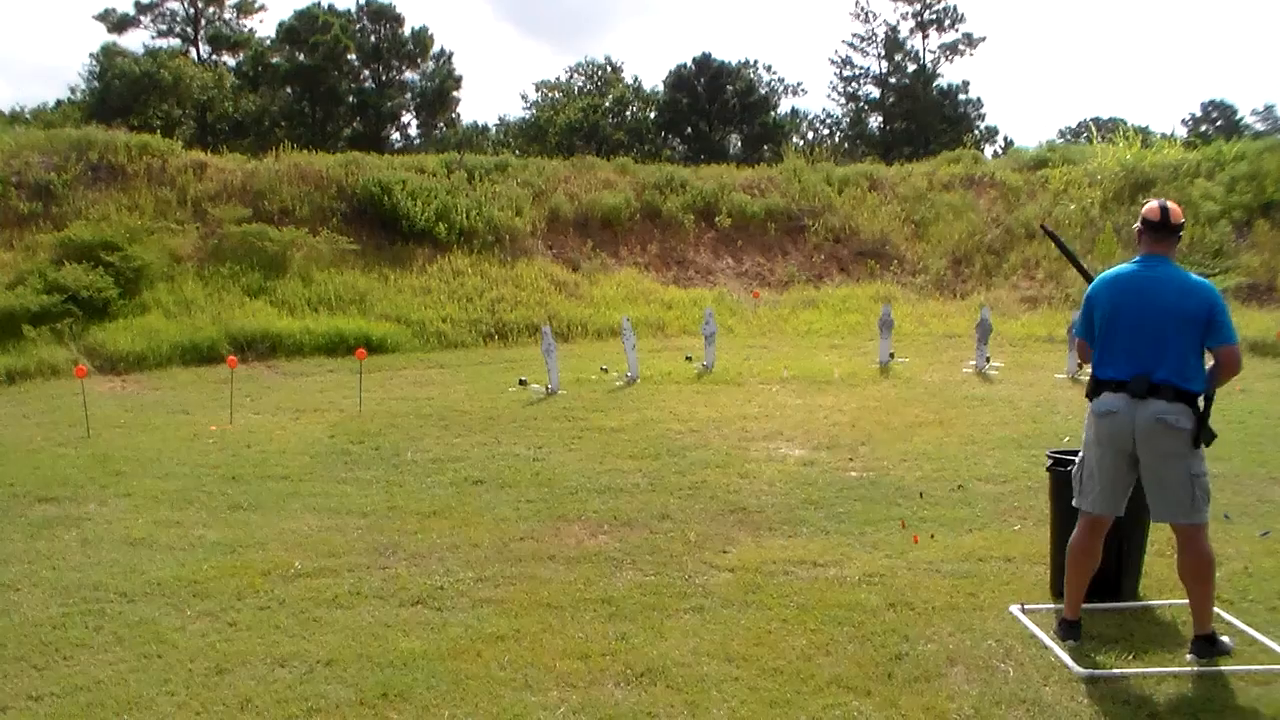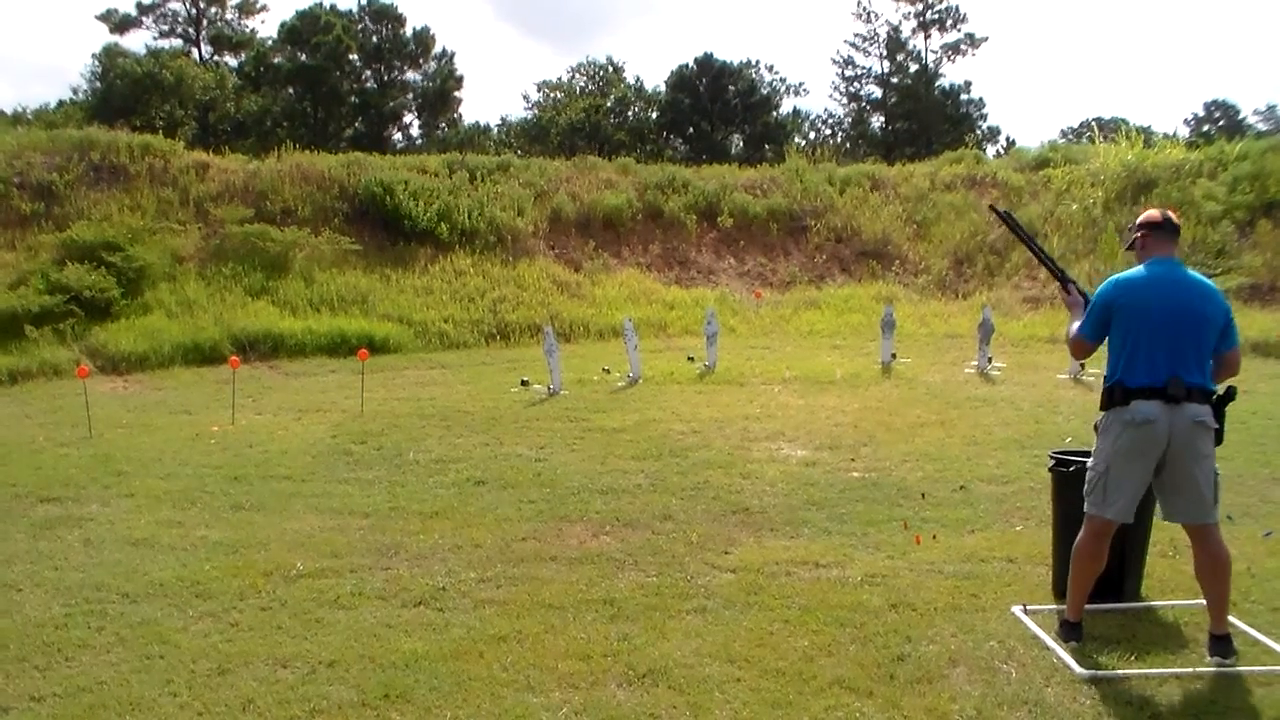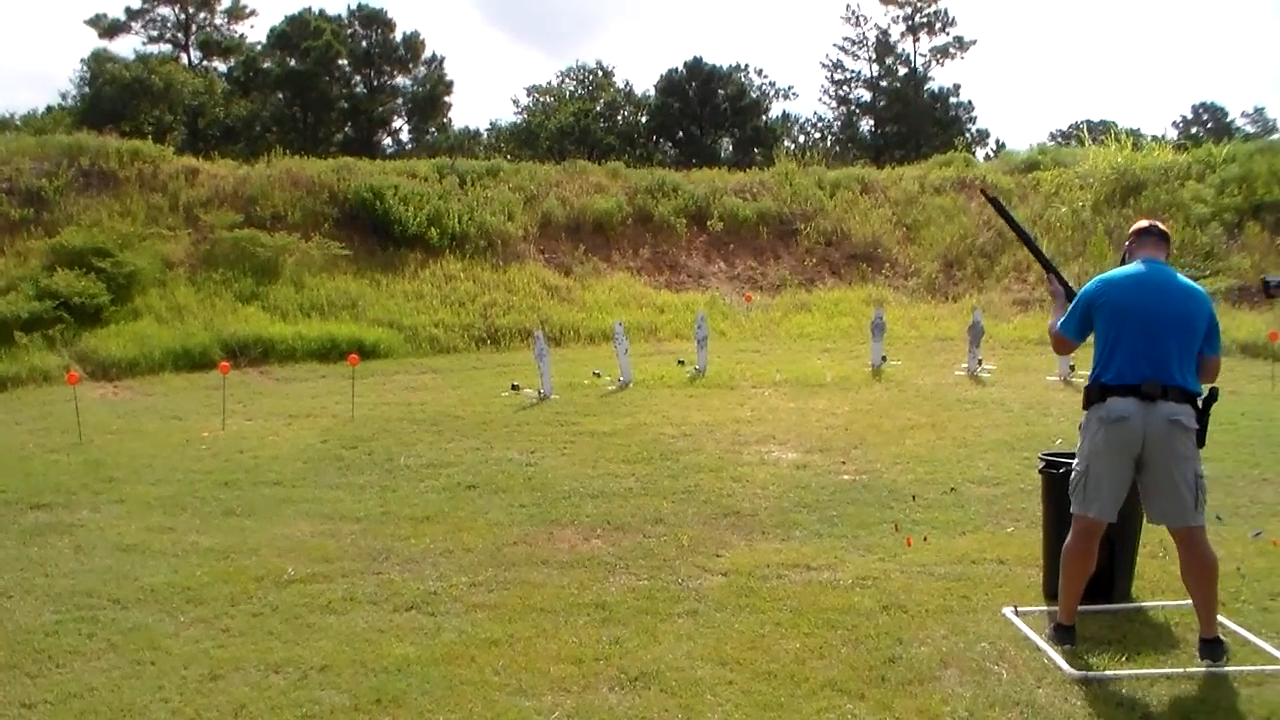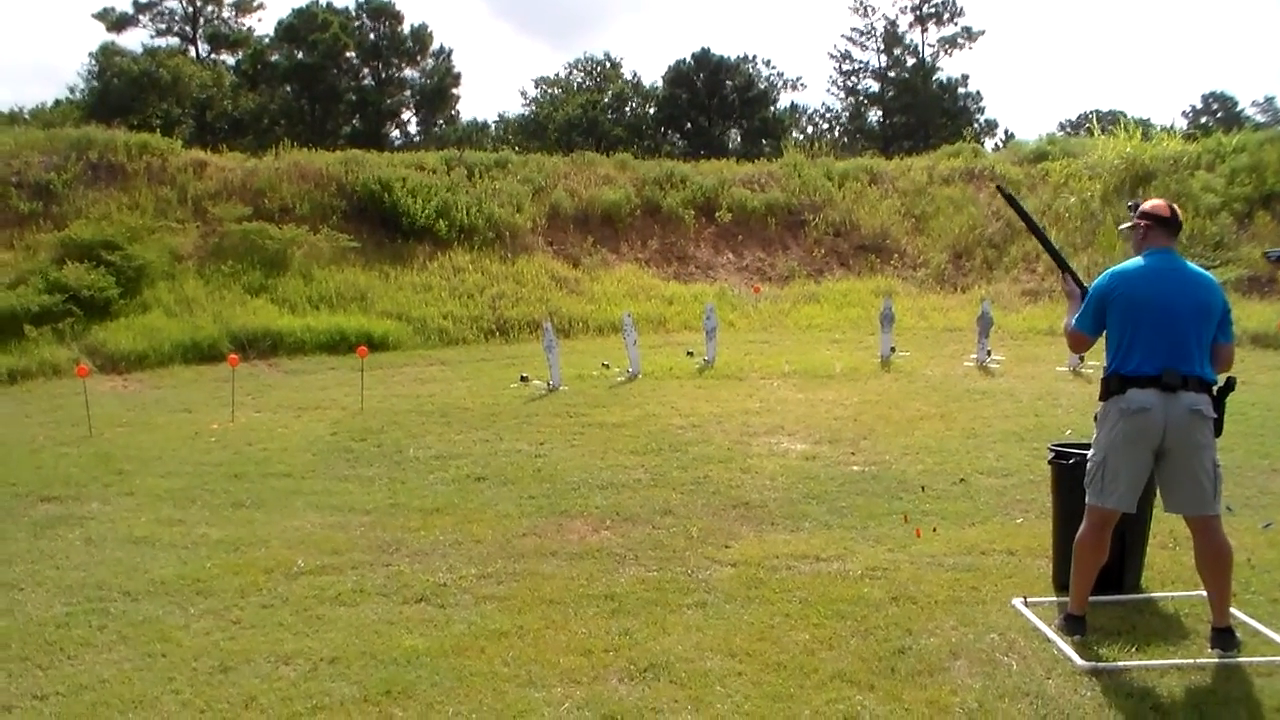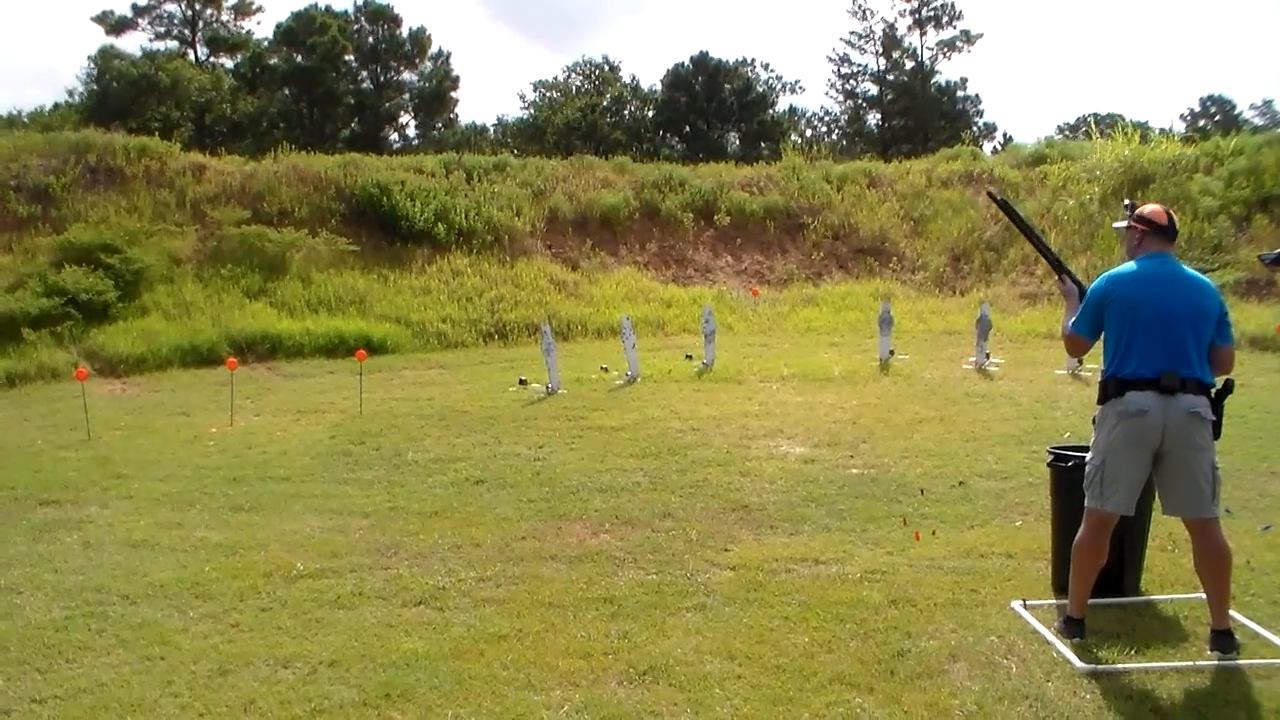
dt=0.7s
person 1, frame 1
left shoulder: (1103, 285)
right shoulder: (1201, 292)
left elbow: (1084, 353)
right elbow: (1230, 362)
right wrist: (1200, 385)
left hip: (1110, 411)
right hip: (1170, 416)
left knee: (1092, 521)
right knee: (1191, 529)
left ankle: (1070, 621)
right ankle: (1203, 636)
person 1, frame 2
left shoulder: (1119, 287)
right shoulder: (1212, 294)
left elbow: (1079, 349)
right elbow: (1229, 366)
left wrist: (1075, 311)
left hip: (1133, 415)
right hip: (1192, 418)
left knee: (1098, 524)
right knee: (1204, 529)
left ankle: (1071, 622)
right ankle: (1220, 637)
person 1, frame 3
left shoulder: (1104, 286)
right shoulder: (1197, 297)
left elbow: (1061, 343)
right elbow: (1209, 370)
left wrist: (1058, 301)
left hip: (1113, 415)
right hip: (1174, 418)
left knee: (1086, 525)
right knee: (1190, 532)
left ankle: (1064, 625)
right ankle: (1210, 638)
person 1, frame 4
left shoulder: (1115, 279)
right shoulder: (1209, 286)
left elbow: (1077, 342)
right elbow: (1224, 361)
left wrist: (1073, 299)
left hip: (1131, 405)
right hip: (1191, 407)
left knee: (1100, 515)
right knee: (1206, 521)
left ankle: (1075, 615)
right ankle: (1222, 628)
person 1, frame 5
left shoulder: (1112, 283)
right shoulder: (1207, 290)
left elbow: (1074, 345)
right elbow: (1224, 363)
left wrist: (1072, 300)
left hip: (1129, 409)
right hip: (1190, 411)
left knee: (1098, 518)
right knee: (1205, 523)
left ankle: (1074, 618)
right ankle: (1222, 630)
